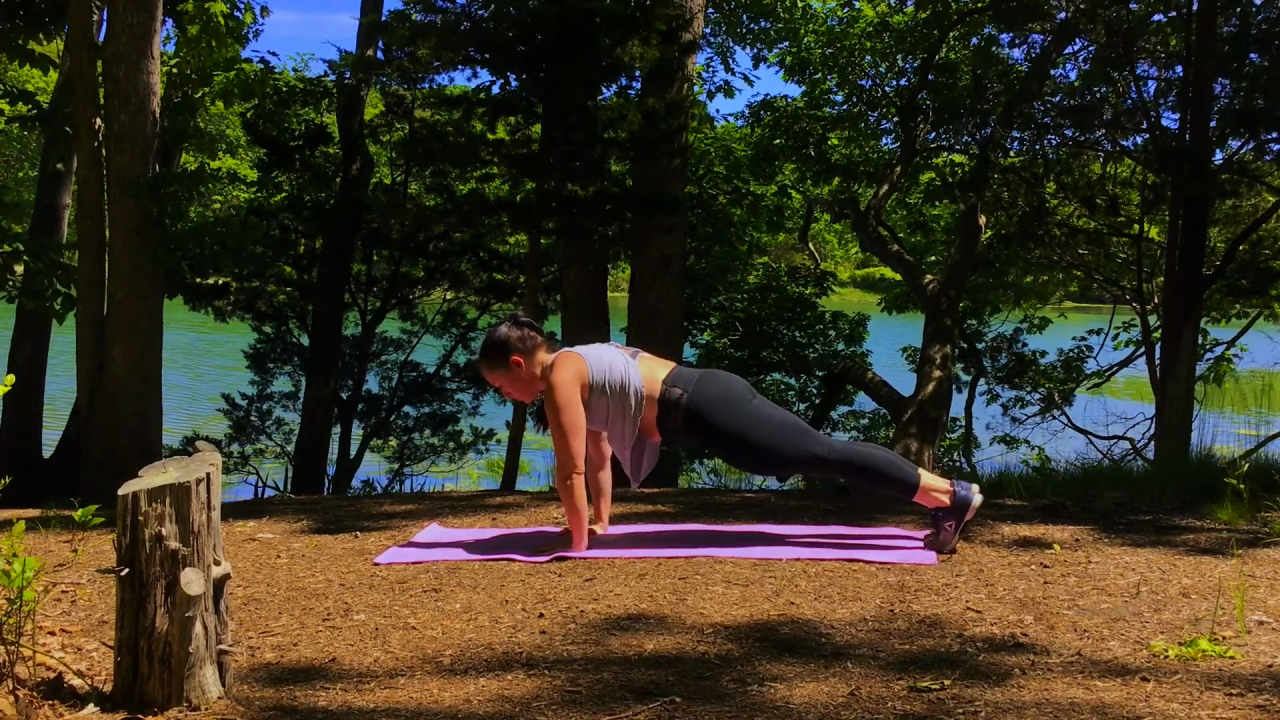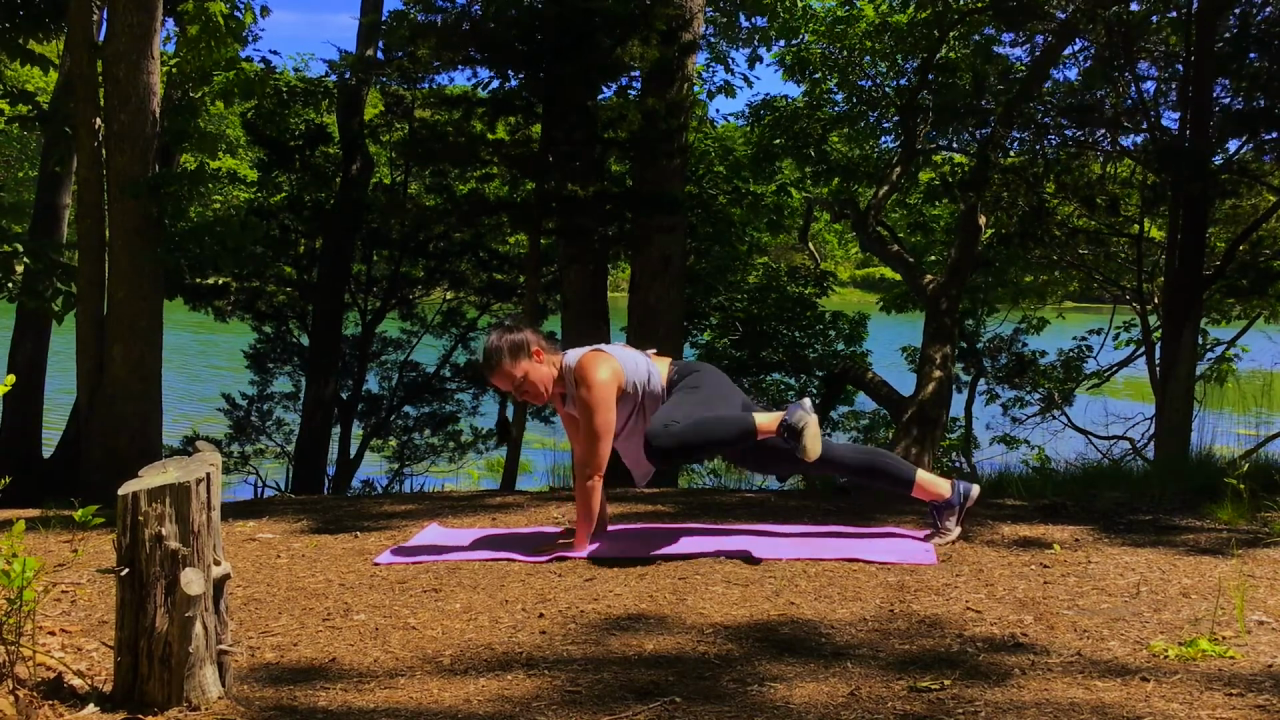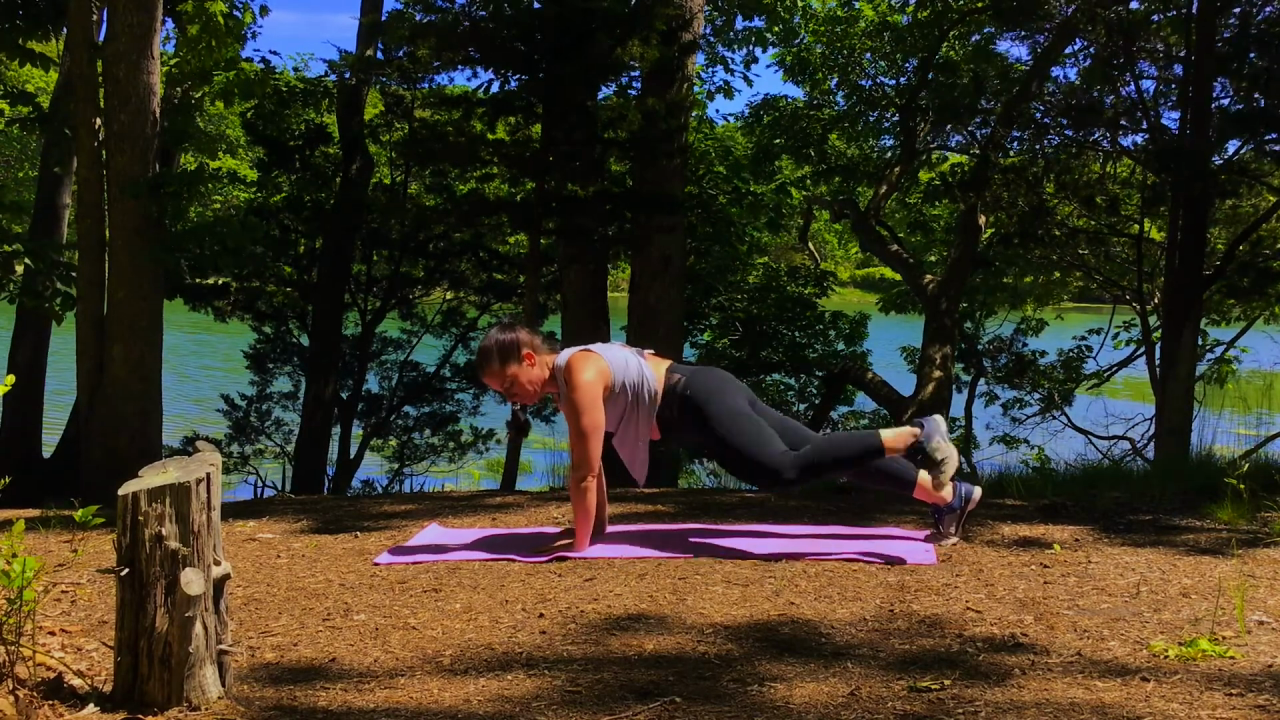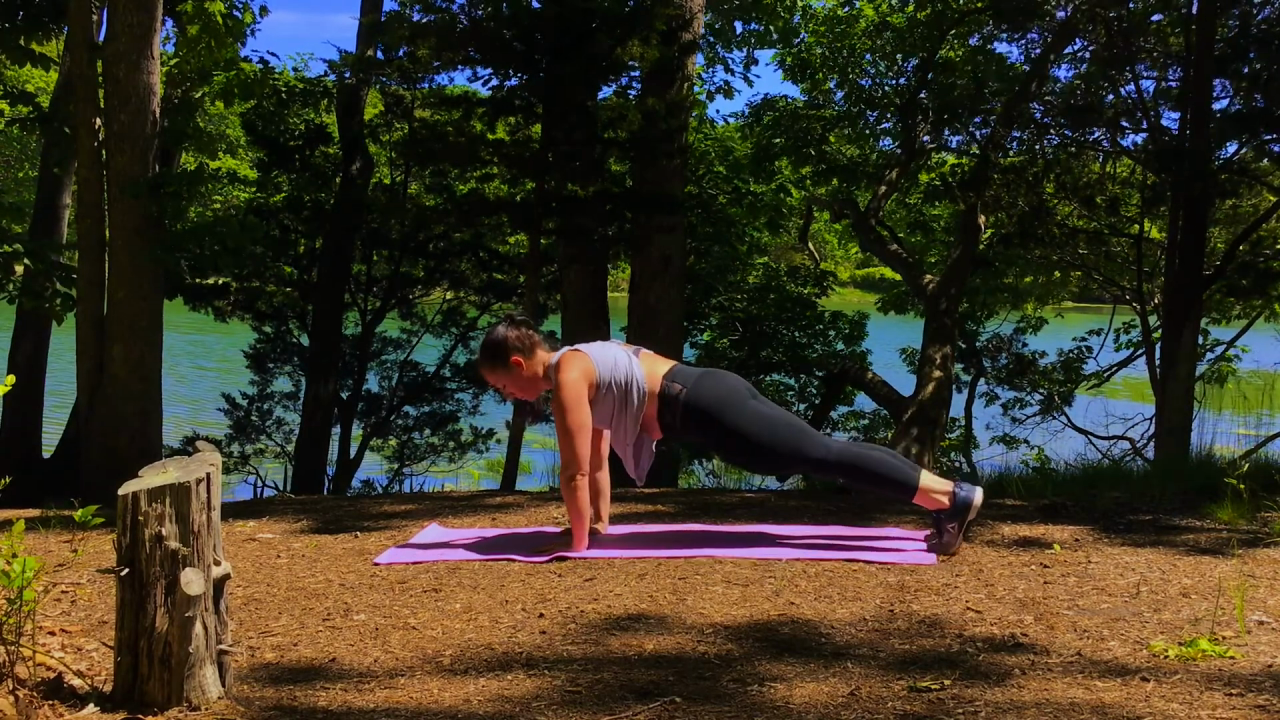
dt=0.5s
person 1, frame 1
left shoulder: (559, 378)
right shoulder: (577, 365)
left elbow: (570, 472)
right elbow: (598, 457)
left wrist: (578, 542)
right wrist: (601, 522)
left hip: (708, 411)
right hip: (712, 392)
left knee: (824, 456)
right knee: (826, 449)
left ankle: (954, 497)
right ankle: (943, 487)
person 1, frame 2
left shoulder: (592, 375)
right shoulder: (560, 387)
left elbow: (592, 470)
right elbow: (584, 458)
left wrist: (580, 541)
right wrist: (598, 521)
left hip: (700, 386)
right hip: (703, 401)
left knee: (660, 442)
right knee: (823, 456)
left ankle: (778, 421)
right ankle: (948, 493)
person 1, frame 3
left shoulder: (578, 375)
right shoulder: (564, 379)
left elbow: (584, 471)
right elbow: (591, 461)
left wrist: (581, 541)
right wrist: (598, 522)
left hip: (705, 400)
right hip: (705, 400)
left knee: (785, 471)
right knee: (814, 459)
left ankle: (916, 436)
right ankle: (946, 497)
person 1, frame 4
left shoulder: (565, 376)
right shoulder: (580, 365)
left elbow: (575, 471)
right elbow: (598, 458)
left wrist: (579, 542)
right wrist: (601, 521)
left hip: (709, 408)
right hip: (716, 390)
left knee: (822, 457)
right knee: (826, 452)
left ankle: (952, 498)
right ankle: (946, 490)
